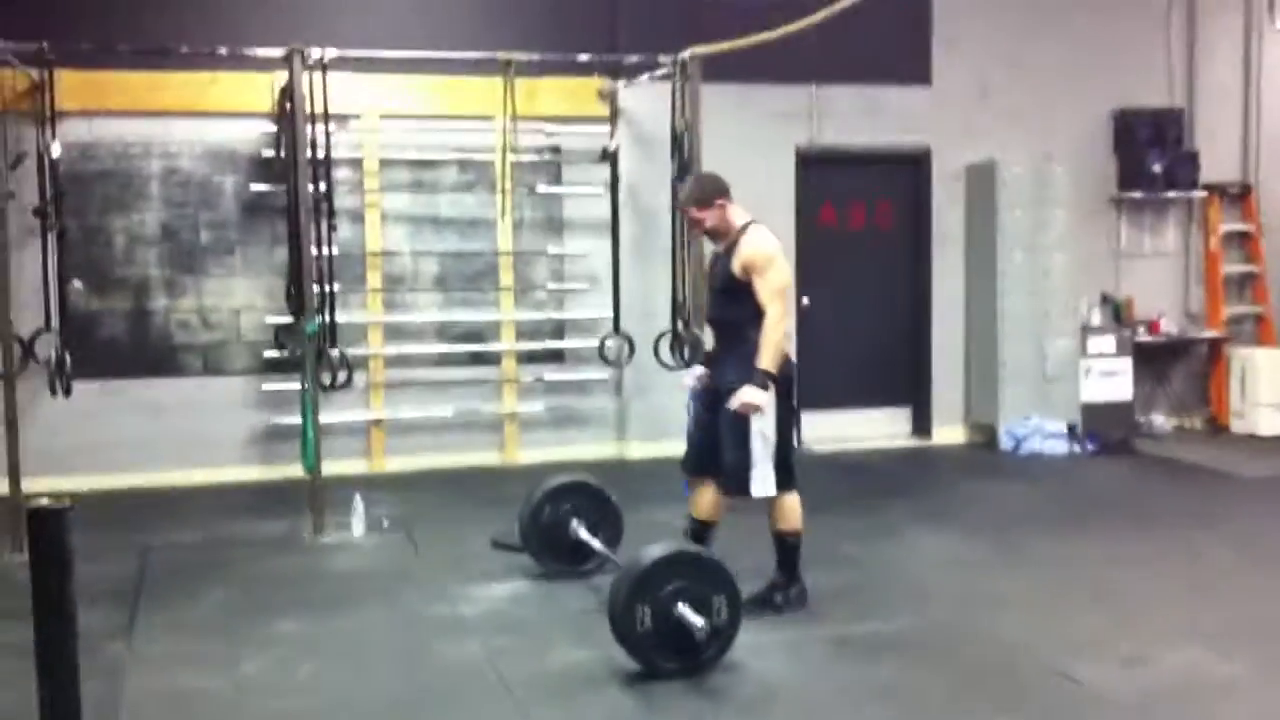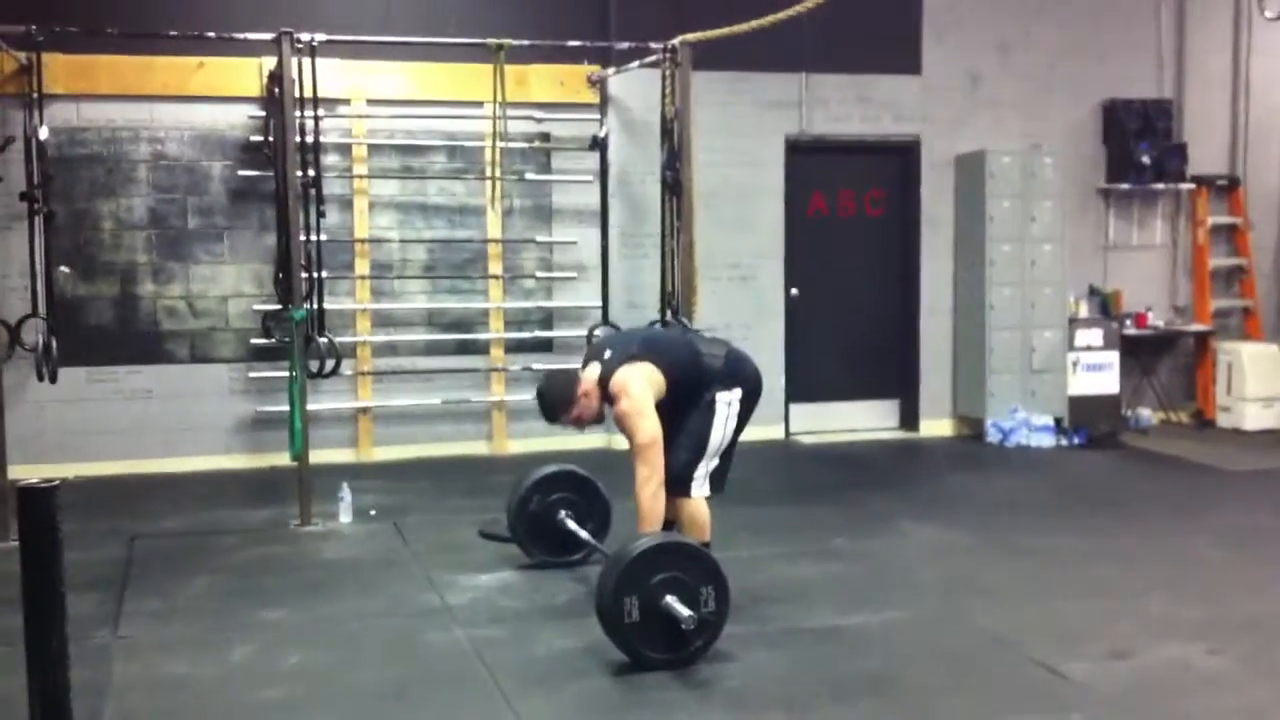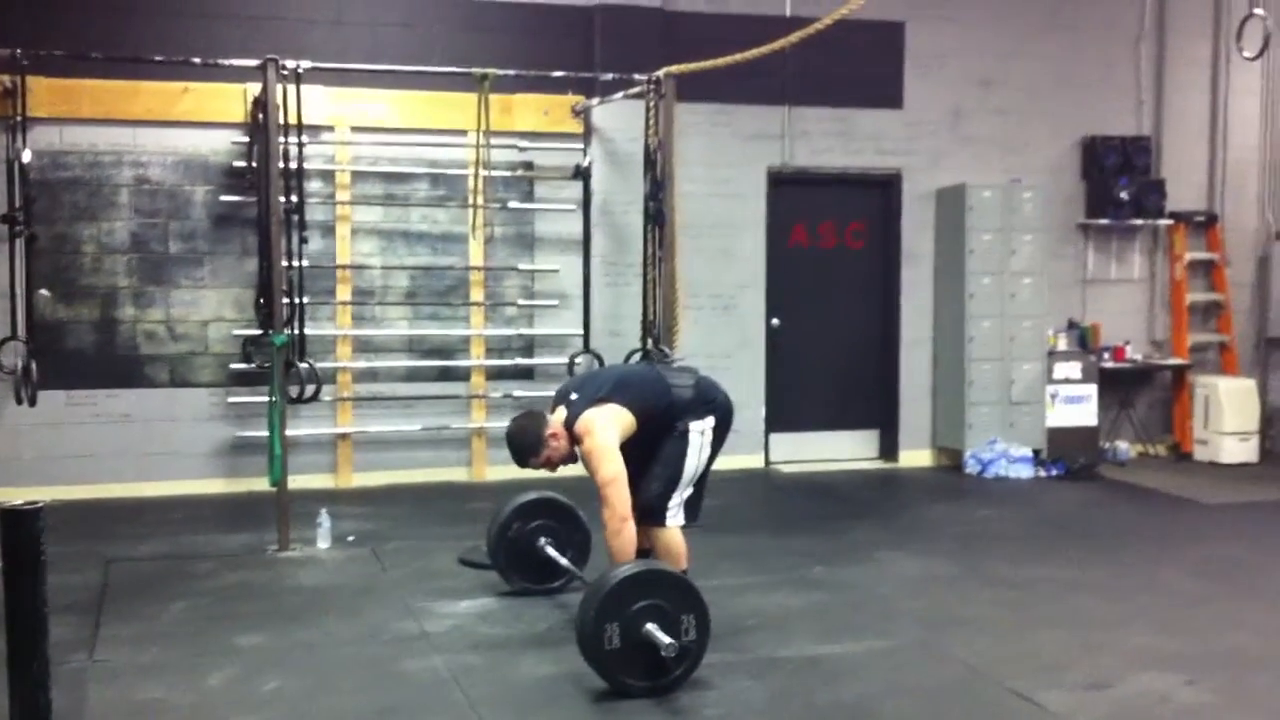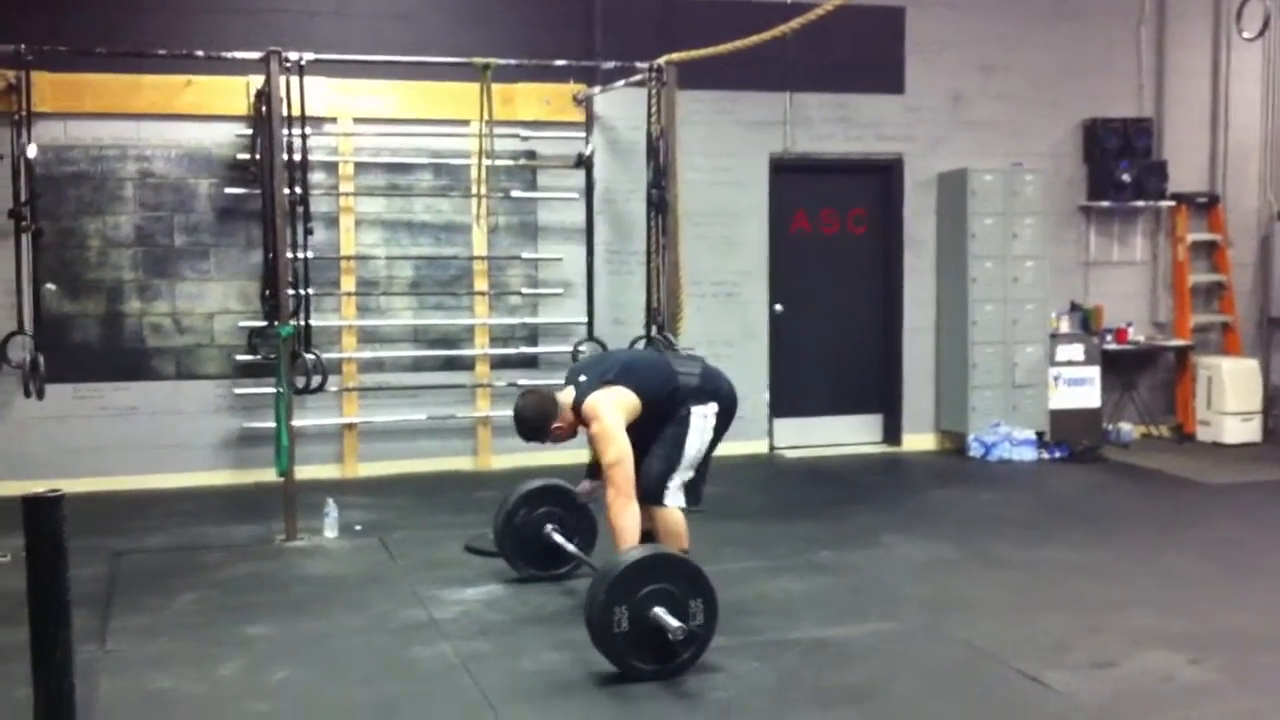
dt=1s
person 1, frame 1
left shoulder: (758, 246)
right shoulder: (722, 248)
left elbow: (777, 314)
left wrist: (761, 379)
right wrist: (707, 360)
left hip: (753, 380)
right hip: (724, 373)
left knee: (769, 480)
right knee: (704, 468)
left ankle: (790, 582)
person 1, frame 2
left shoulder: (629, 395)
right shoulder: (593, 363)
left elbow: (650, 480)
left hip: (729, 382)
right hip: (695, 379)
left knee: (683, 476)
right knee: (664, 467)
person 1, frame 3
left shoulder: (593, 433)
right shoulder: (560, 406)
left elbow: (619, 517)
left hip: (703, 410)
right hip: (667, 408)
left knee: (656, 507)
right knee: (630, 496)
person 1, frame 4
left shoulder: (601, 415)
right shoulder: (573, 386)
left elbow: (621, 498)
right wrist: (594, 474)
left hip: (707, 400)
left knee: (656, 488)
right knee: (629, 476)
